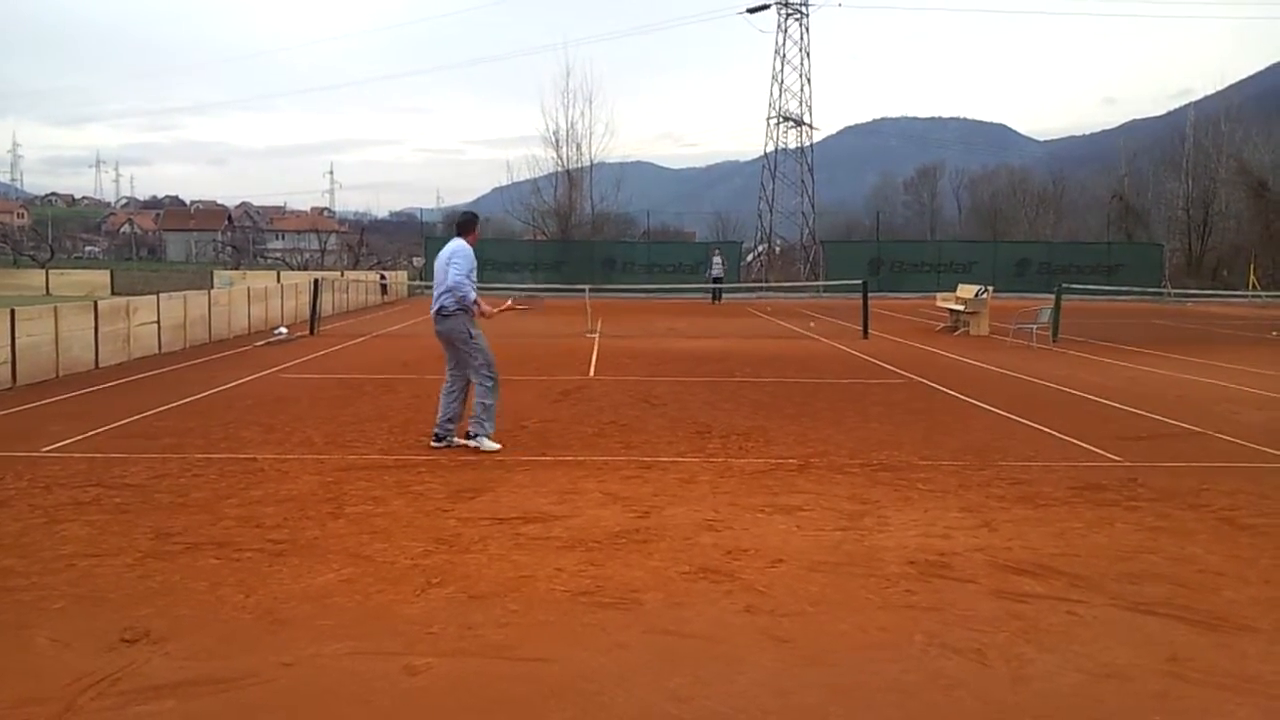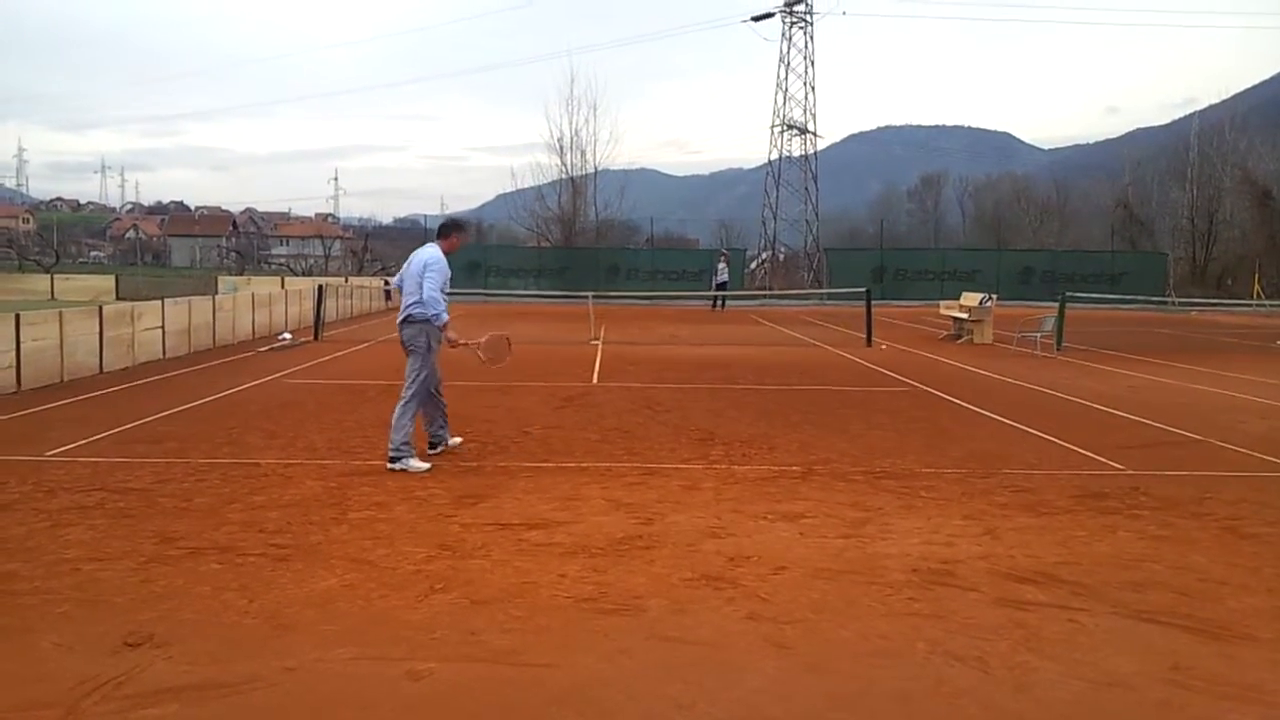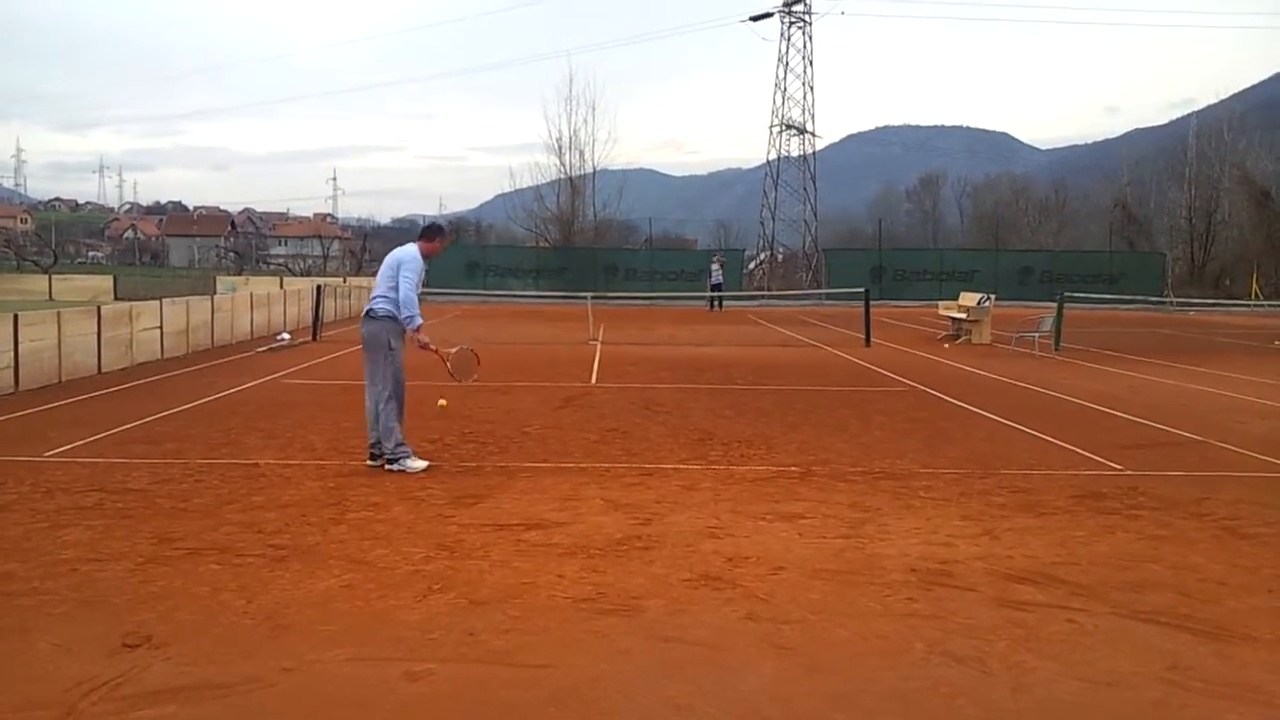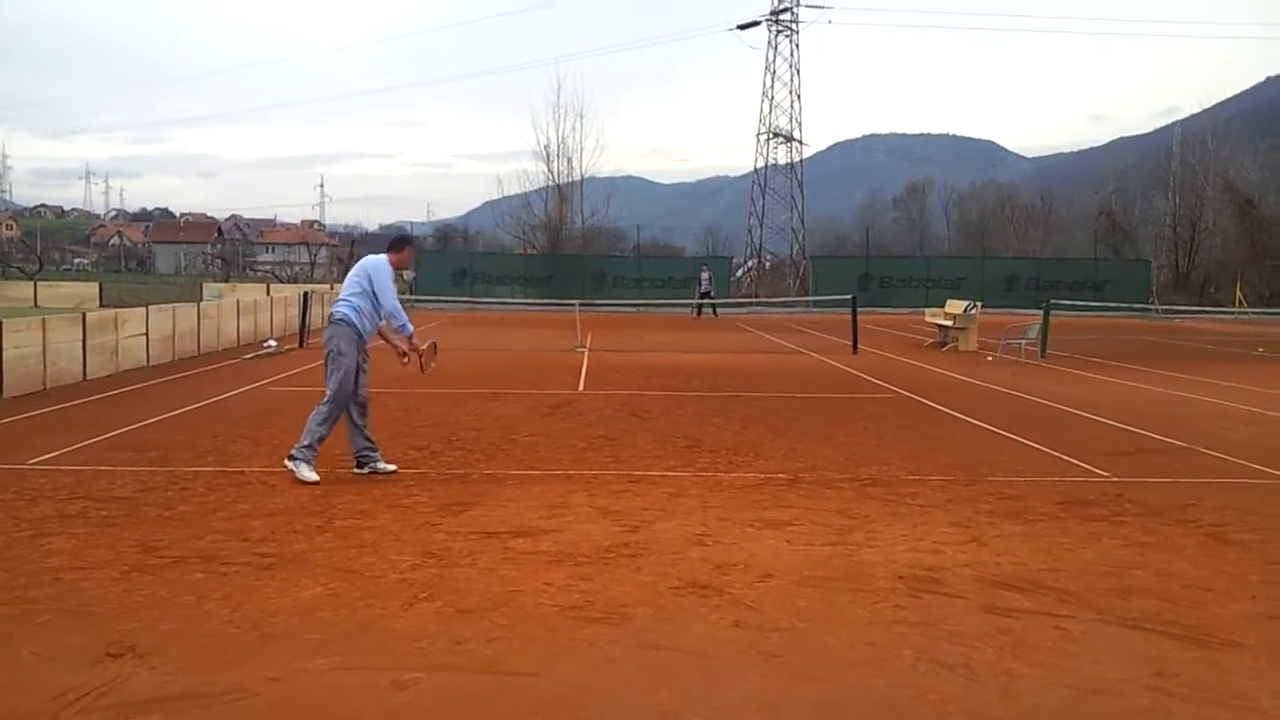
dt=0.5s
person 1, frame 1
left shoulder: (446, 250)
right shoulder: (463, 249)
right elbow: (456, 282)
left wrist: (475, 304)
right wrist: (478, 304)
left hip: (443, 319)
right hip: (458, 320)
left knee: (456, 378)
right knee: (486, 375)
left ankle: (443, 433)
right ankle: (478, 432)
person 1, frame 2
left shoulder: (419, 254)
right shoulder: (437, 259)
left elbow: (397, 283)
right elbow: (431, 297)
right wrist: (447, 328)
left hip: (410, 325)
right hip: (422, 328)
left knee: (431, 386)
right knee: (414, 392)
left ankle: (438, 438)
right ankle: (399, 455)
person 1, frame 3
left shoulder: (402, 253)
right shoulder: (412, 257)
right elbow: (406, 296)
left wrist: (412, 326)
right wrist: (419, 330)
left hip: (376, 323)
right hip: (384, 326)
left knee: (378, 392)
right knee: (390, 392)
left ankle: (378, 450)
right ankle: (397, 455)
person 1, frame 4
left shoulder: (381, 269)
right shoulder: (378, 264)
left elbow: (378, 317)
right elbow: (391, 307)
left wrist: (396, 343)
right wrist: (409, 335)
left hip: (355, 338)
right hip: (343, 333)
left knee: (358, 401)
right knee: (335, 399)
left ankle: (366, 458)
right ankle: (300, 456)
